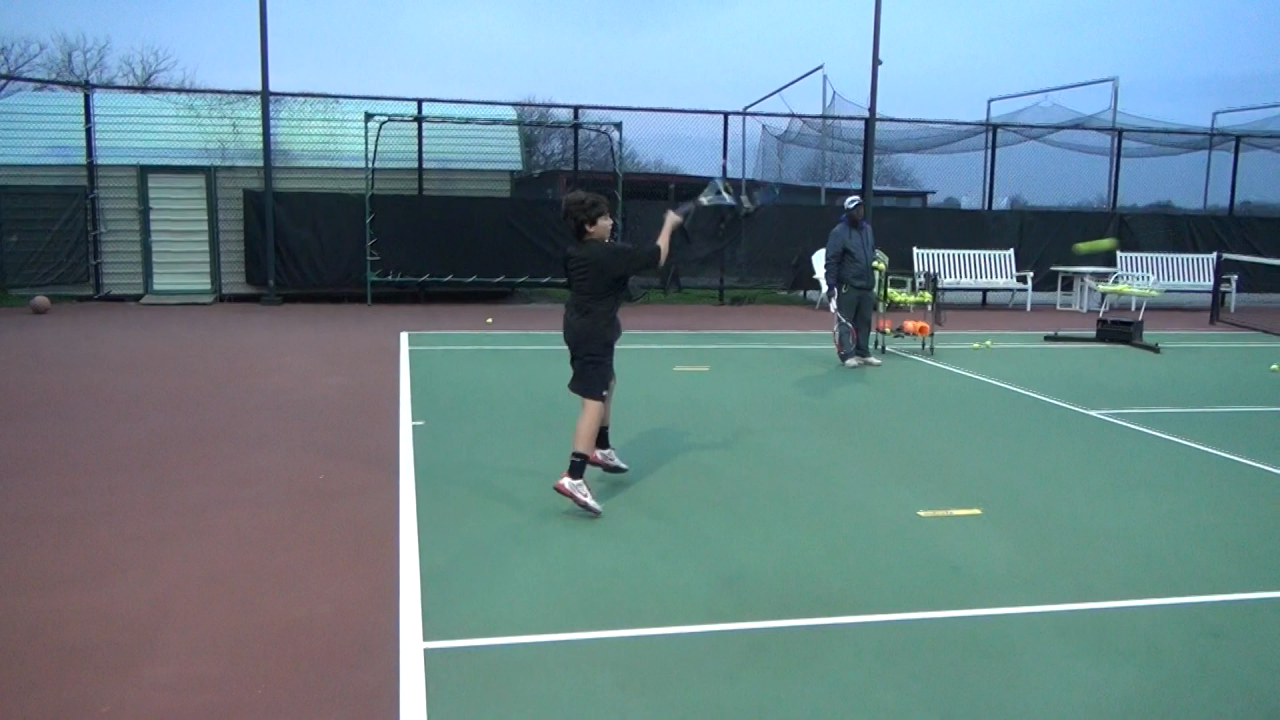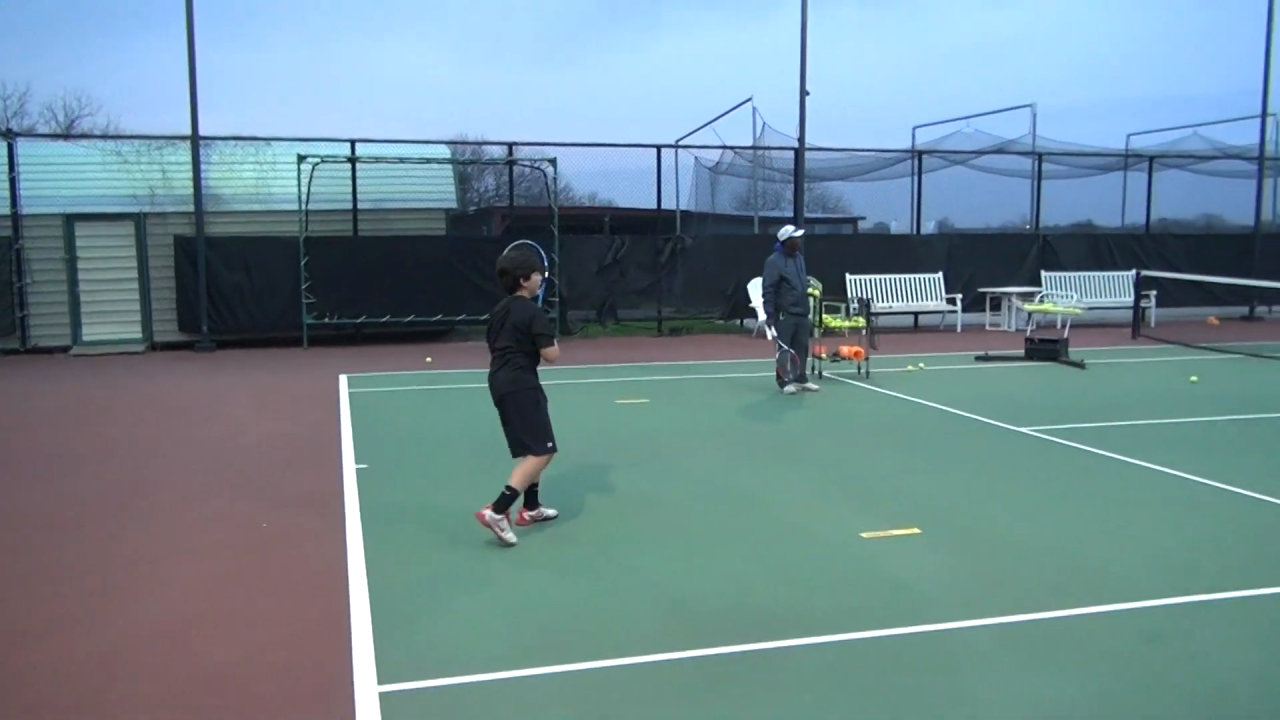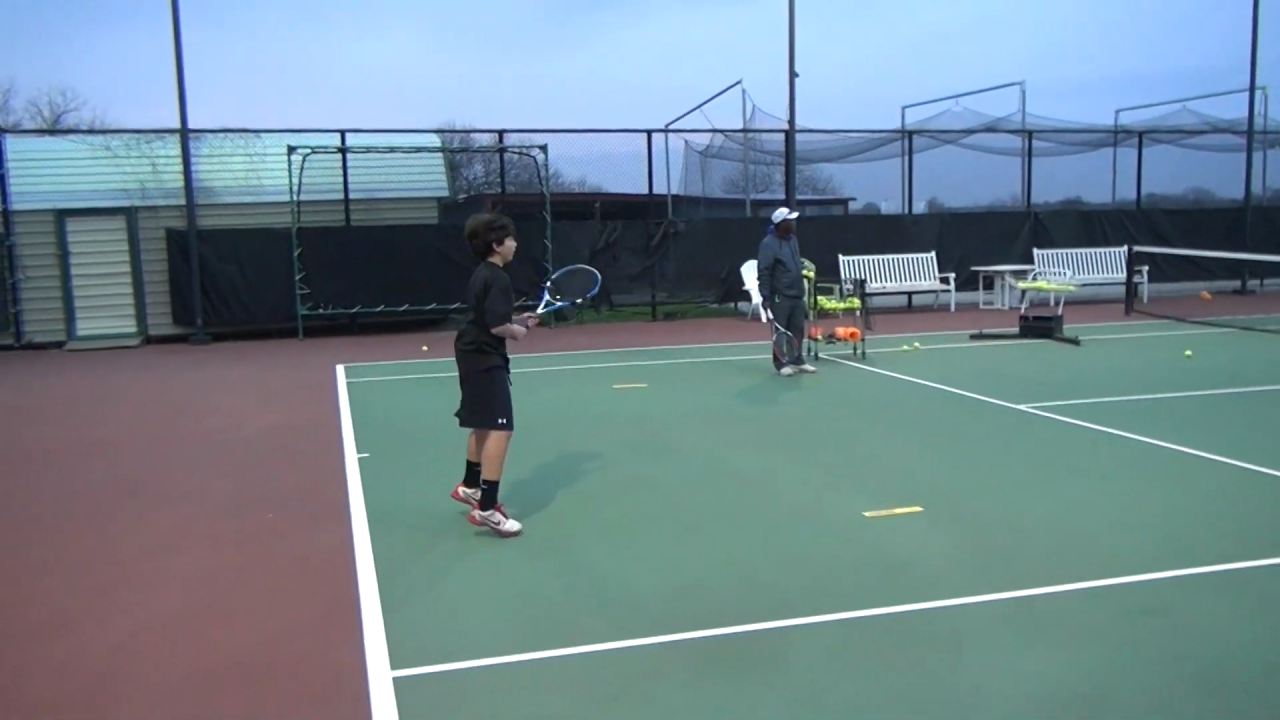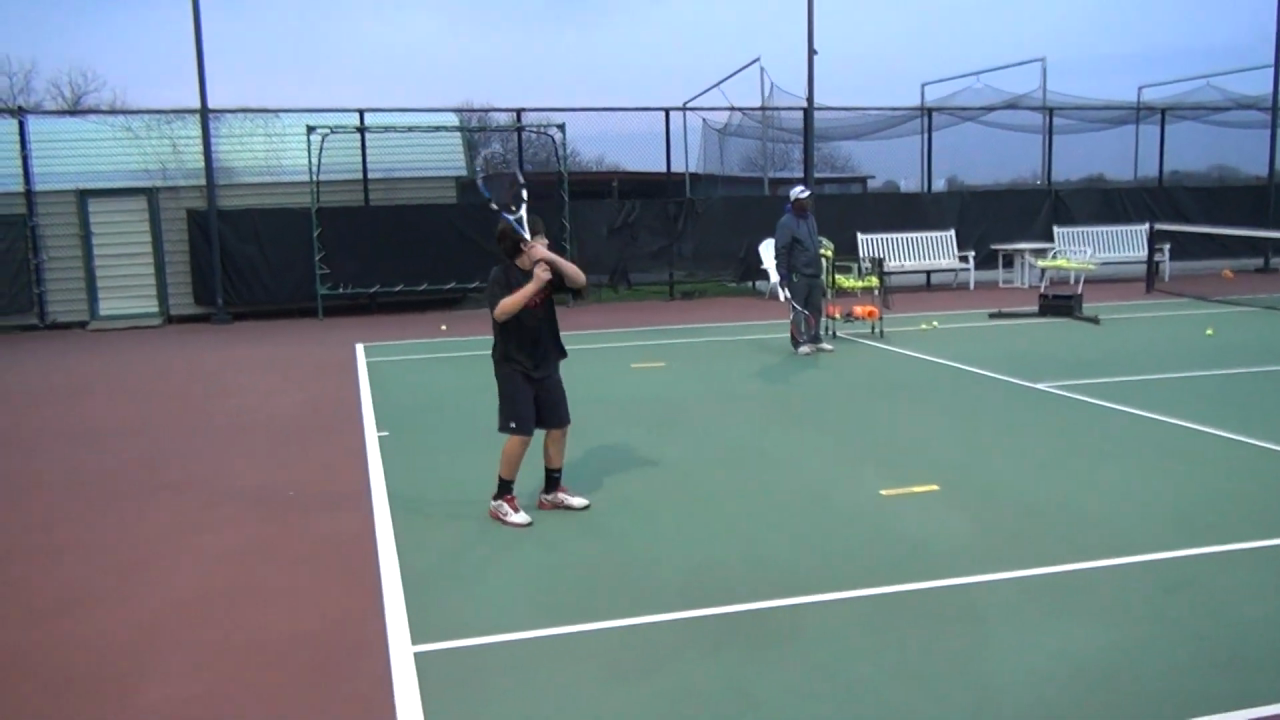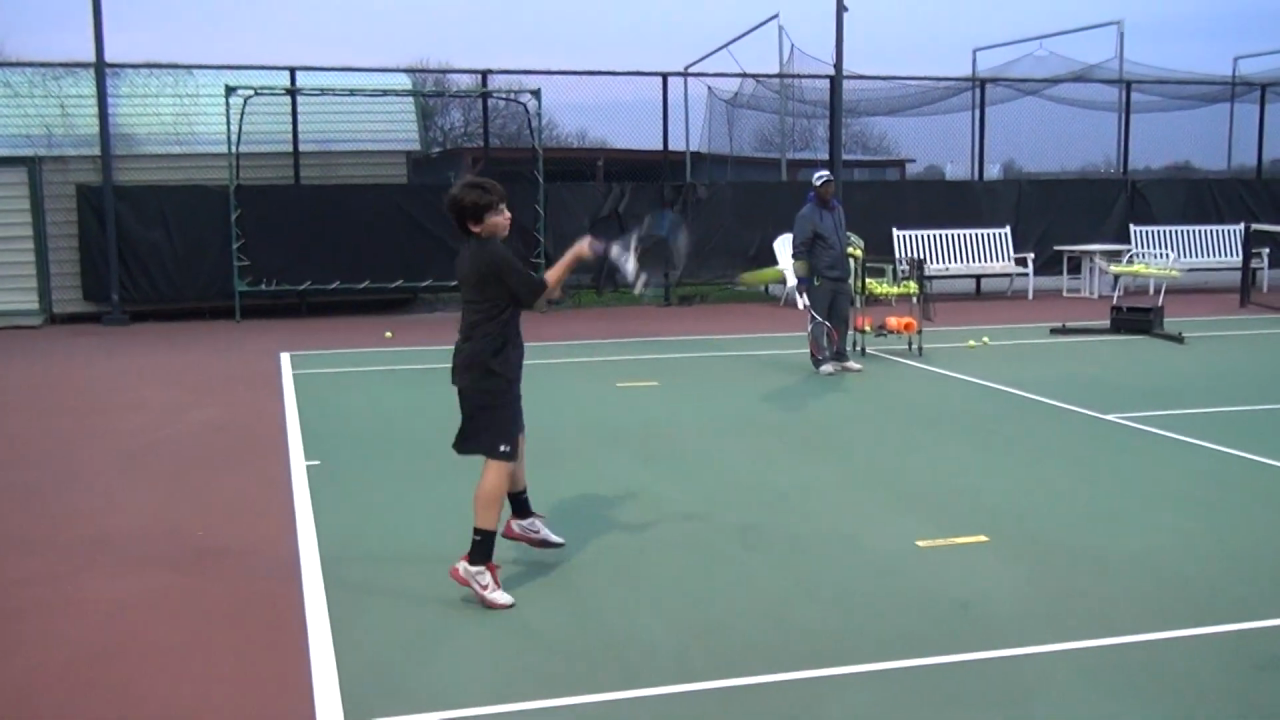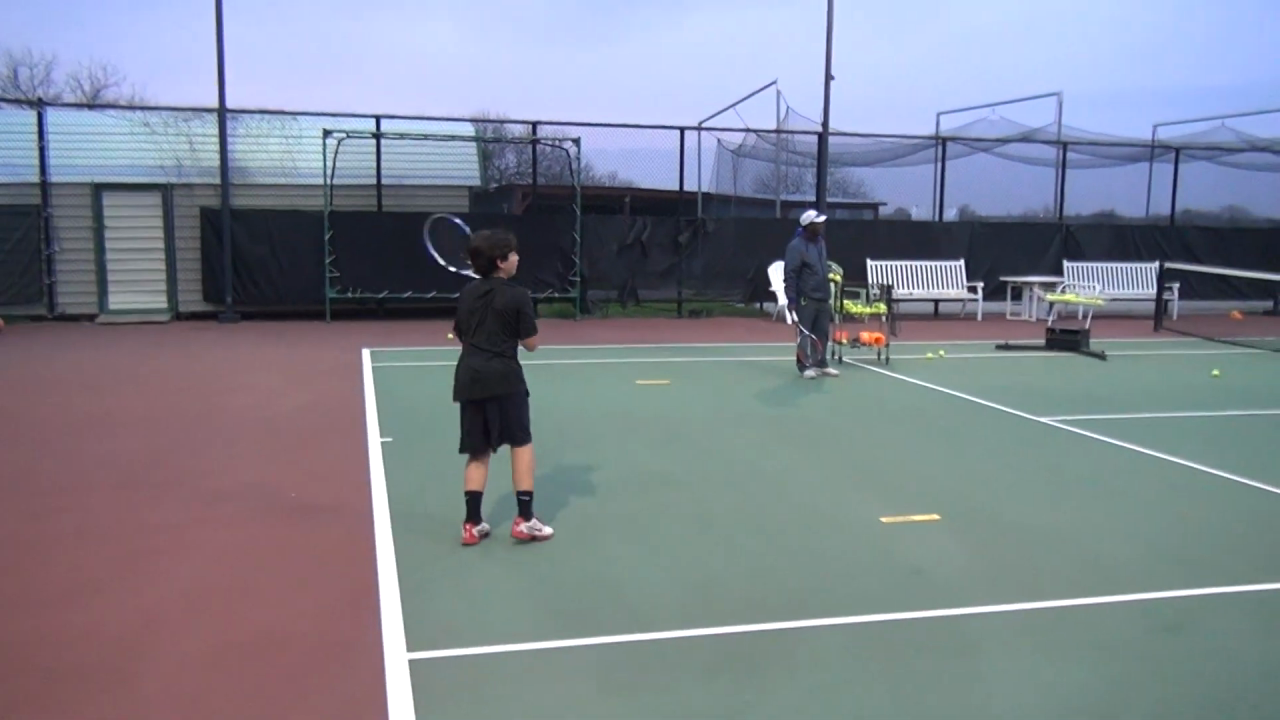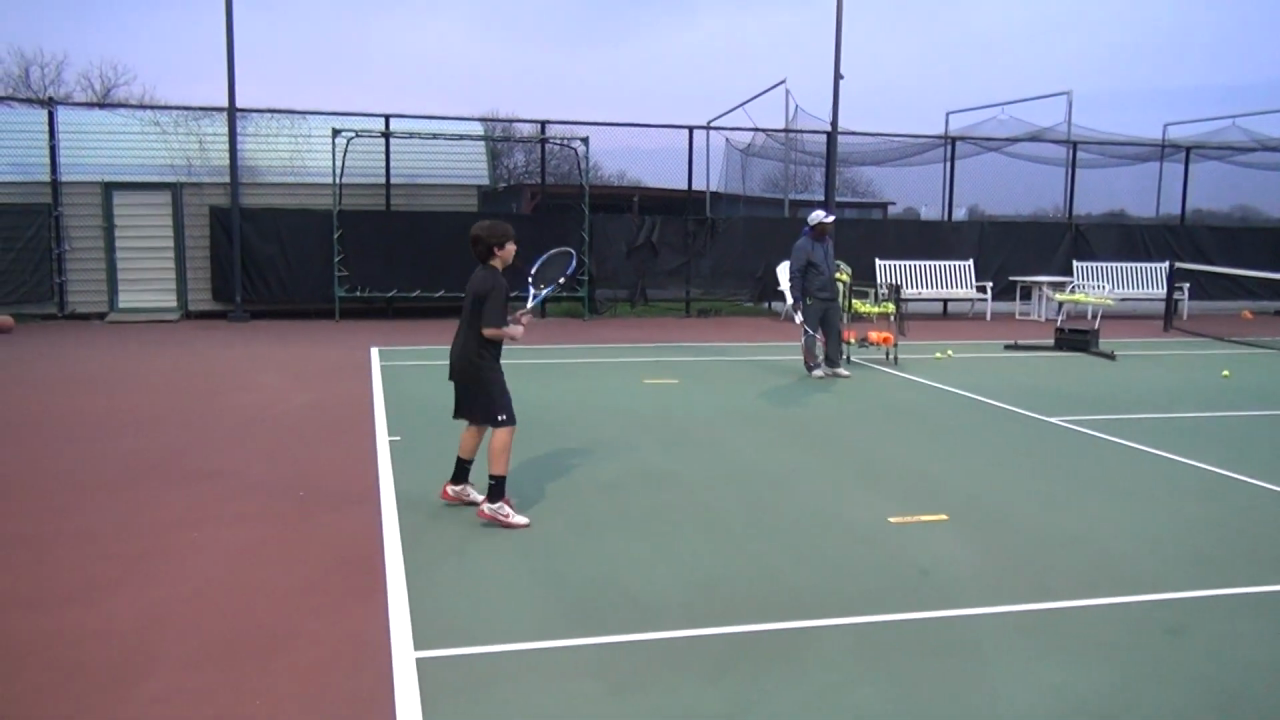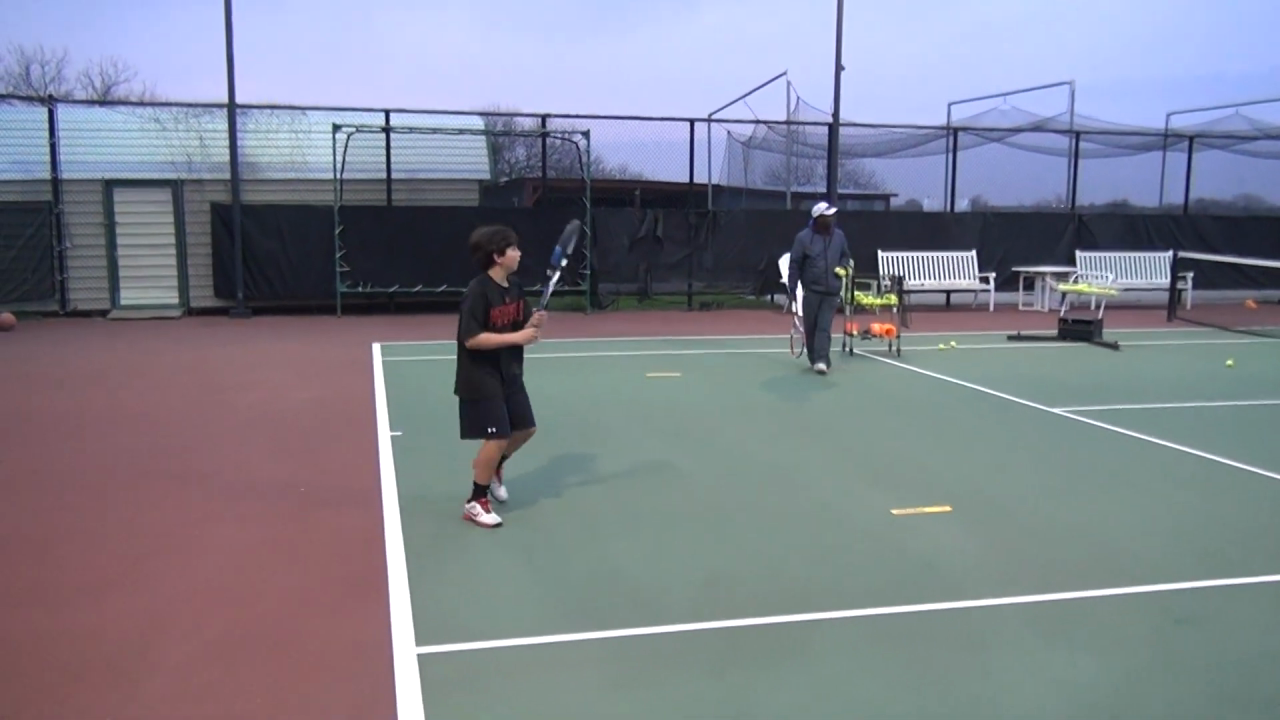
dt=0.7s
person 1, frame 1
left shoulder: (575, 252)
right shoulder: (611, 253)
right elbow: (658, 258)
right wrist: (668, 225)
left hip: (579, 327)
right hip: (594, 333)
left knee: (604, 385)
right knee: (595, 399)
left ankle: (601, 448)
right ankle: (573, 477)
person 1, frame 2
left shoulder: (500, 310)
right shoulder: (533, 312)
right elbow: (551, 355)
right wrist: (551, 340)
left hip: (500, 382)
right hip: (521, 385)
left knee: (527, 447)
right knee: (542, 451)
left ankle: (530, 507)
right ankle: (497, 510)
person 1, frame 3
left shoulder: (483, 274)
right shoulder: (498, 279)
right elbow: (497, 326)
left wrist: (518, 320)
right wrist: (517, 331)
left hip: (474, 357)
right hip: (484, 360)
left knee: (483, 424)
right knee: (501, 428)
left ankle: (470, 486)
right ankle: (487, 508)
person 1, frame 4
left shoulder: (547, 268)
right shoulder: (502, 274)
left elbow: (579, 280)
right elbow: (499, 314)
left wrist: (550, 257)
right wrist: (534, 284)
left hip: (546, 362)
right hip: (514, 366)
left knee: (559, 427)
right knee: (521, 433)
left ankle: (551, 492)
right ankle: (502, 498)
person 1, frame 5
left shoulder: (480, 250)
right shoulder: (491, 254)
right elbow: (536, 293)
left wrist: (557, 272)
right wrist: (572, 258)
left hip: (493, 361)
right hip: (487, 368)
left knee: (513, 442)
right knee: (499, 456)
left ankle: (522, 517)
person 1, frame 6
left shoulder: (467, 295)
right shoulder: (517, 296)
right elbow: (531, 343)
left hip: (470, 379)
right hip: (504, 378)
left knee: (477, 452)
right knee: (521, 444)
left ankle: (473, 524)
right ankle: (525, 519)
person 1, frame 7
left shoulder: (481, 276)
right shoulder: (496, 284)
right elbow: (489, 330)
left wrist: (511, 321)
right wrist: (513, 332)
left hip: (465, 360)
right hip: (479, 363)
left knee: (478, 421)
right knee: (503, 425)
left ankle: (457, 485)
right ankle: (496, 501)
person 1, frame 8
left shoulder: (514, 286)
right shoulder: (477, 292)
left elbow: (519, 324)
right elbow: (472, 339)
left wrist: (532, 325)
right wrist: (516, 337)
left hip: (509, 372)
right hip: (480, 375)
left knee: (524, 428)
right knee: (496, 437)
left ankle: (492, 469)
right ankle: (476, 502)
person 2, frame 1
left shoulder: (867, 229)
right shoulder: (839, 232)
right elbow: (831, 261)
right wrist: (831, 285)
left hip: (867, 286)
right hip: (848, 287)
left knee: (864, 322)
right knee: (846, 322)
left ankle: (862, 353)
right ankle: (846, 354)
person 2, frame 2
left shoulder: (799, 257)
right shoulder: (774, 261)
right elbow: (768, 290)
left wrist: (810, 289)
right wrist: (770, 314)
left hip: (802, 312)
right hip: (785, 314)
left knee: (801, 348)
left ankle: (800, 379)
right ankle: (784, 381)
person 2, frame 3
left shoulder: (792, 239)
right shoulder: (769, 244)
right elbow: (763, 272)
left wrist: (804, 270)
right wrist: (766, 297)
left hip: (797, 294)
right hip: (780, 297)
left knee: (797, 330)
left ankle: (797, 360)
right ankle: (781, 363)
person 2, frame 4
left shoulder: (810, 218)
right shoulder: (786, 222)
right elbow: (781, 251)
left wrist: (822, 250)
right wrist: (783, 275)
left hip: (815, 273)
right hip: (798, 275)
left knee: (815, 309)
left ankle: (815, 339)
right ankle: (799, 342)
person 2, frame 5
left shoulder: (838, 209)
right shoulder: (807, 214)
right elbow: (800, 249)
left wrist: (850, 248)
right wrist: (802, 278)
left hip: (841, 276)
right hip: (819, 278)
left knee: (841, 319)
left ankle: (840, 356)
right ankle: (820, 360)
person 2, frame 6
left shoulder: (821, 242)
right shoulder: (796, 246)
right elbow: (790, 275)
right wrist: (791, 299)
left hip: (823, 297)
right hip: (805, 299)
left knee: (822, 333)
left ankle: (820, 364)
right ankle: (804, 365)
person 2, frame 7
left shoulder: (828, 242)
right shoulder: (802, 245)
right elbow: (796, 274)
left wrist: (836, 274)
right wrist: (796, 298)
left hip: (831, 296)
right hip: (812, 298)
left knee: (834, 332)
right knee: (810, 334)
left ankle: (833, 365)
right ankle: (813, 366)
person 2, frame 8
left shoulder: (839, 235)
right shoulder: (804, 237)
left elbow: (845, 256)
right elbow: (794, 265)
left wrist: (842, 267)
right wrist: (792, 289)
left hip: (832, 291)
right hip: (811, 290)
left knee: (824, 327)
right knee: (811, 326)
left ankle: (821, 360)
right ankle: (814, 358)
